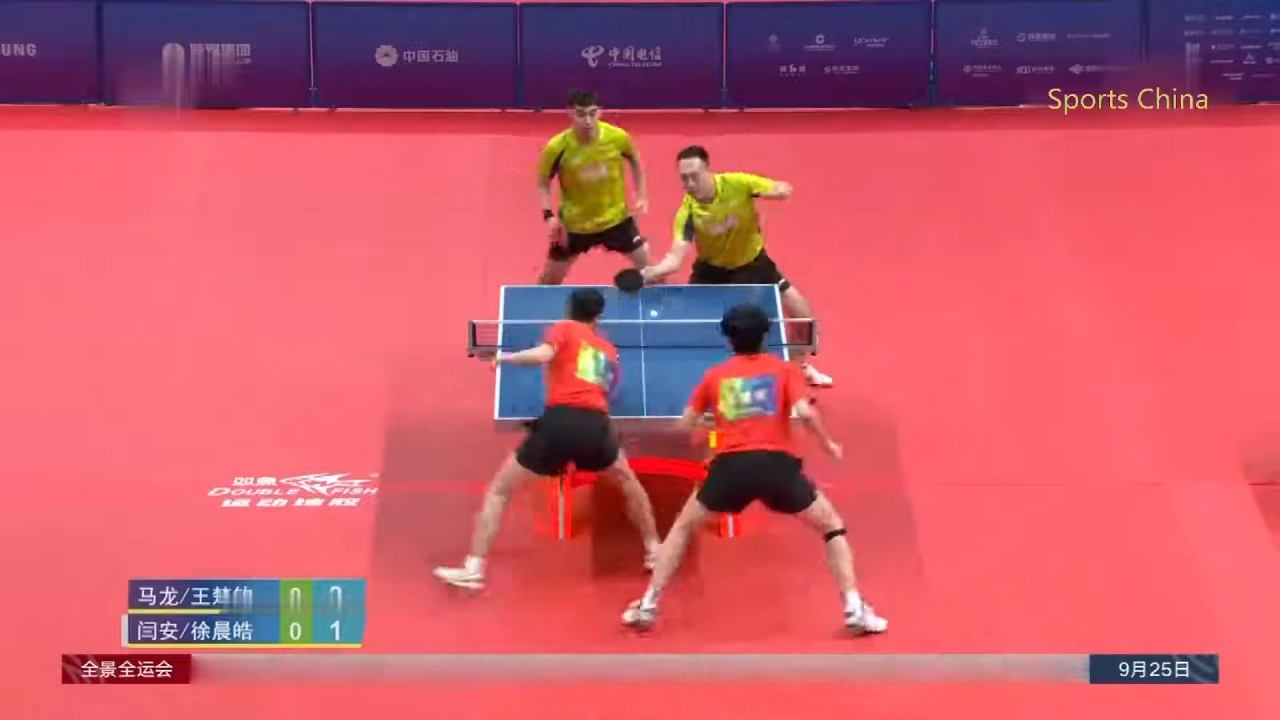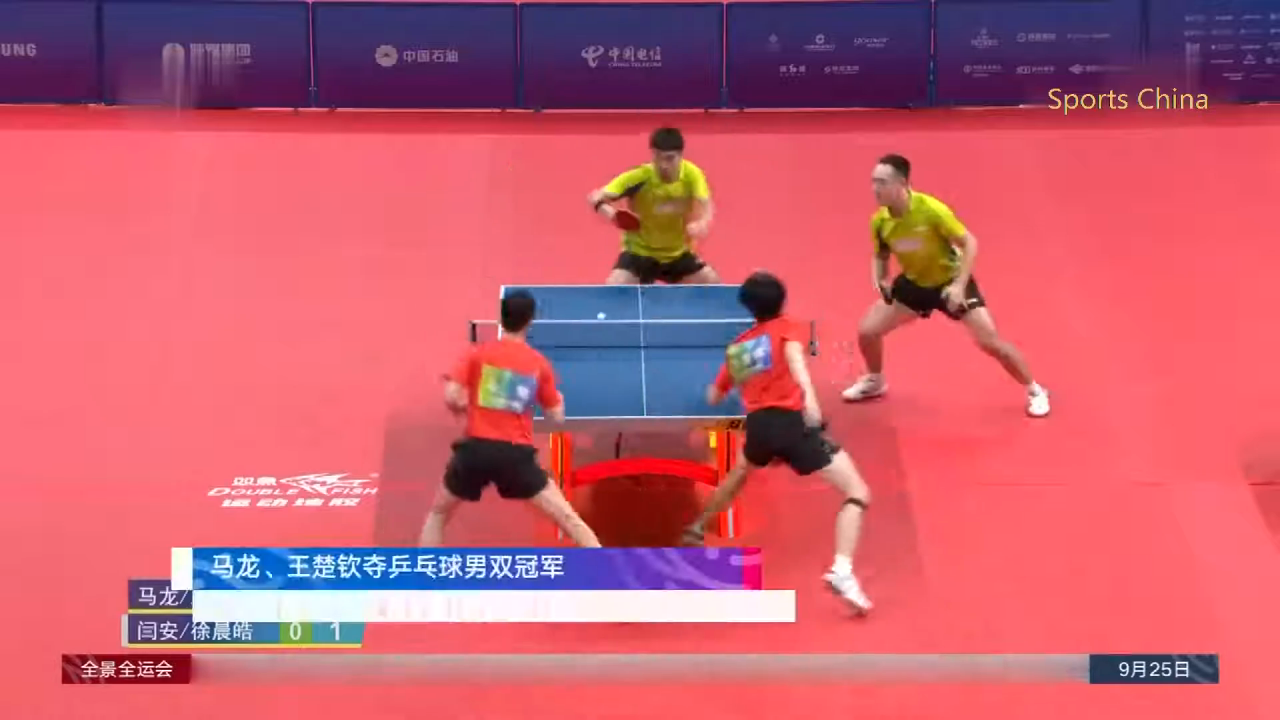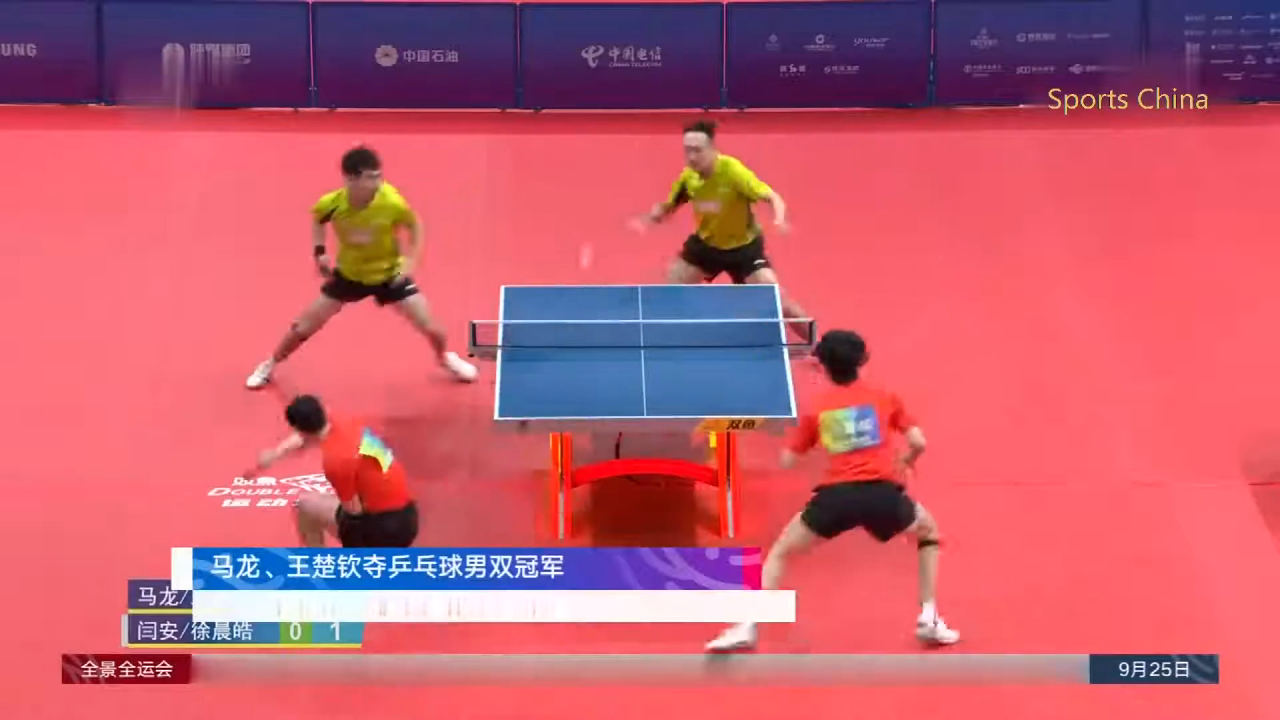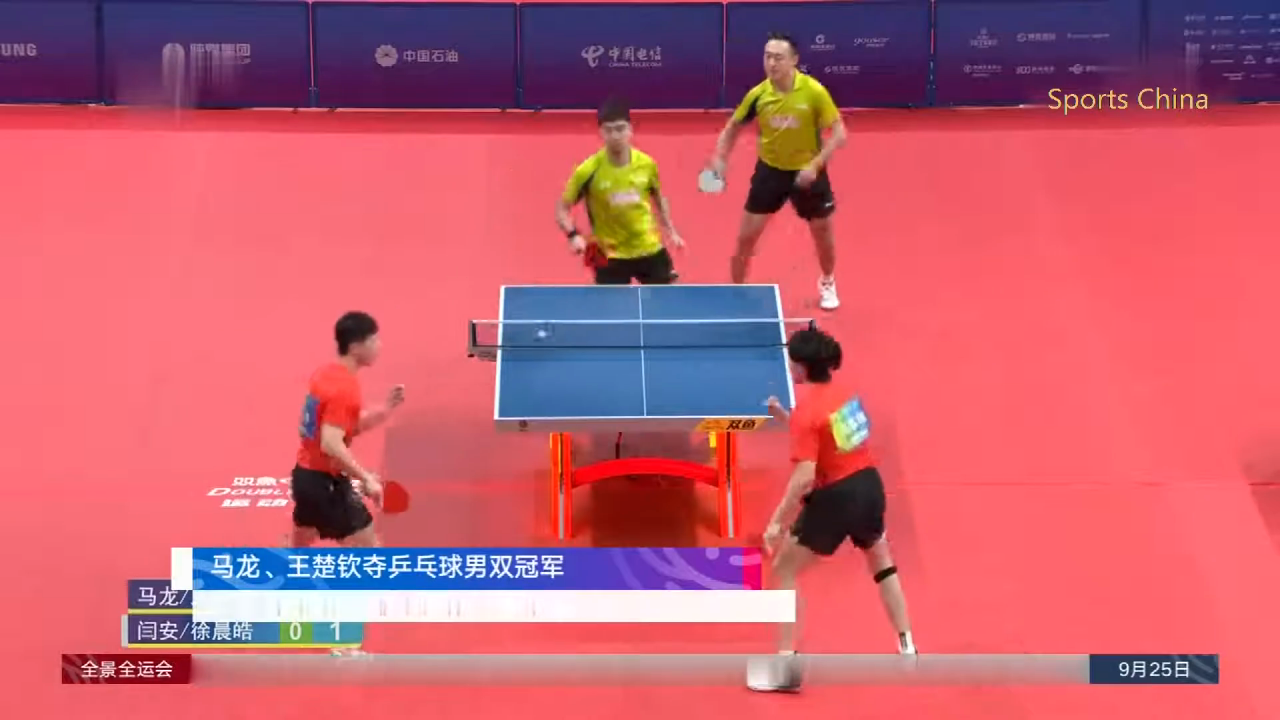
dt=1s
person 1, frame 1
left shoulder: (715, 375)
right shoulder: (783, 370)
left elbow: (687, 422)
right elbow: (805, 412)
right wrist: (828, 443)
left hip: (731, 466)
right hip: (776, 465)
left knee: (683, 527)
right knee: (831, 526)
left ankle: (647, 605)
right ankle: (854, 609)
person 1, frame 2
left shoulder: (736, 346)
right shoulder: (788, 327)
left elbow: (713, 398)
right elbow: (793, 356)
right wrist: (811, 395)
left hip: (757, 424)
right hip: (791, 421)
left knee: (741, 472)
right knee: (857, 492)
left ankle: (697, 530)
right ankle: (842, 570)
person 1, frame 3
left shoulder: (817, 410)
right shoulder: (885, 398)
left elbow: (788, 461)
right elbow: (919, 443)
right wrist: (906, 461)
left hip: (836, 496)
right hip: (883, 494)
left knee: (780, 553)
right knee: (929, 531)
left ankle: (745, 631)
right ankle: (929, 620)
person 1, frame 4
left shoulder: (807, 413)
right shoulder: (844, 390)
left elbow: (806, 474)
left wrist: (776, 522)
right wrist: (787, 417)
left hip: (836, 496)
right hip: (869, 485)
left knee: (783, 573)
right knee: (880, 561)
left ankle: (787, 666)
right ankle: (907, 646)
person 2, frame 1
left shoulder: (736, 183)
right shoulder: (687, 212)
left elbow: (782, 188)
right elbow: (676, 257)
left wrist: (778, 192)
right wrist: (656, 271)
left hip: (753, 262)
right hip: (711, 269)
left knee: (801, 313)
left ankle: (802, 367)
person 2, frame 2
left shoulder: (931, 210)
right shoulder: (879, 221)
left elbow: (969, 243)
right elbow: (881, 256)
left wrist: (959, 283)
right wrist: (880, 280)
left hip: (950, 283)
right hip: (912, 282)
left knee: (991, 342)
right knee: (866, 332)
left ankle: (1033, 390)
right ankle: (874, 381)
person 2, frame 3
left shoulder: (734, 172)
right shoulder: (688, 179)
left elbow: (774, 198)
right elbow: (667, 209)
left wrist: (779, 219)
right wrist: (647, 220)
left hip: (744, 247)
right hip: (706, 245)
left knee: (779, 304)
person 2, frame 4
left shoulder: (814, 91)
right shoulder: (758, 94)
left elbow: (839, 133)
right elbow: (732, 127)
left wrist: (816, 165)
right wrist: (719, 159)
left hip: (806, 173)
right hip: (769, 171)
left knee: (823, 237)
right knee: (745, 239)
left ankle: (827, 283)
person 3, frame 1
left shoulder: (564, 330)
right shoulder: (608, 350)
left elbow: (543, 355)
left wrist: (507, 358)
left hip: (560, 421)
right hip: (595, 426)
left knee: (498, 490)
right knee: (627, 480)
left ankle: (472, 568)
right ankle: (654, 550)
person 3, frame 2
left shoulder: (477, 354)
right shoulder: (540, 365)
left elbow: (451, 398)
right elbow: (557, 416)
left wrist: (462, 407)
right wrist: (558, 398)
left hip: (476, 451)
right hip: (516, 455)
left knee: (438, 513)
right knee: (567, 519)
person 3, frame 3
left shoulder: (336, 462)
right shoulder: (339, 426)
left elbow: (354, 510)
right elbow: (304, 439)
right wrist: (273, 455)
left hip: (382, 525)
right hip: (407, 519)
left knee: (306, 505)
person 3, frame 4
left shoulder: (326, 378)
right shoulder: (342, 389)
right elbow: (330, 444)
left wrist: (387, 408)
right wrist: (366, 479)
left hip: (305, 478)
right hip: (325, 487)
left knee: (299, 550)
person 4, frame 1
left shoulder: (618, 137)
right shoulder: (557, 148)
left elbow: (634, 161)
right elbow: (543, 183)
left wrist: (641, 196)
right wrist: (548, 215)
left hip: (616, 218)
right hip: (573, 223)
right knee: (550, 280)
person 4, frame 2
left shoulder: (691, 174)
right shoulder: (639, 178)
left elbow: (707, 206)
right elbow: (595, 196)
left wrist: (702, 224)
right wrist: (603, 207)
left hip: (677, 253)
right hip: (638, 253)
person 4, frame 3
left shoulder: (393, 203)
right shoulder: (330, 204)
left elbow: (413, 226)
right elbow: (317, 221)
left wrist: (409, 260)
right wrist: (319, 252)
left hip: (390, 274)
right hip: (348, 275)
left knee: (431, 329)
right knee: (303, 328)
left ankle: (446, 359)
right ankle: (270, 365)
person 4, frame 4
left shoulder: (646, 164)
right shoulder: (588, 171)
right elbow: (562, 210)
left wrist: (671, 231)
right wrist: (573, 236)
left hip: (649, 250)
right hip: (609, 255)
